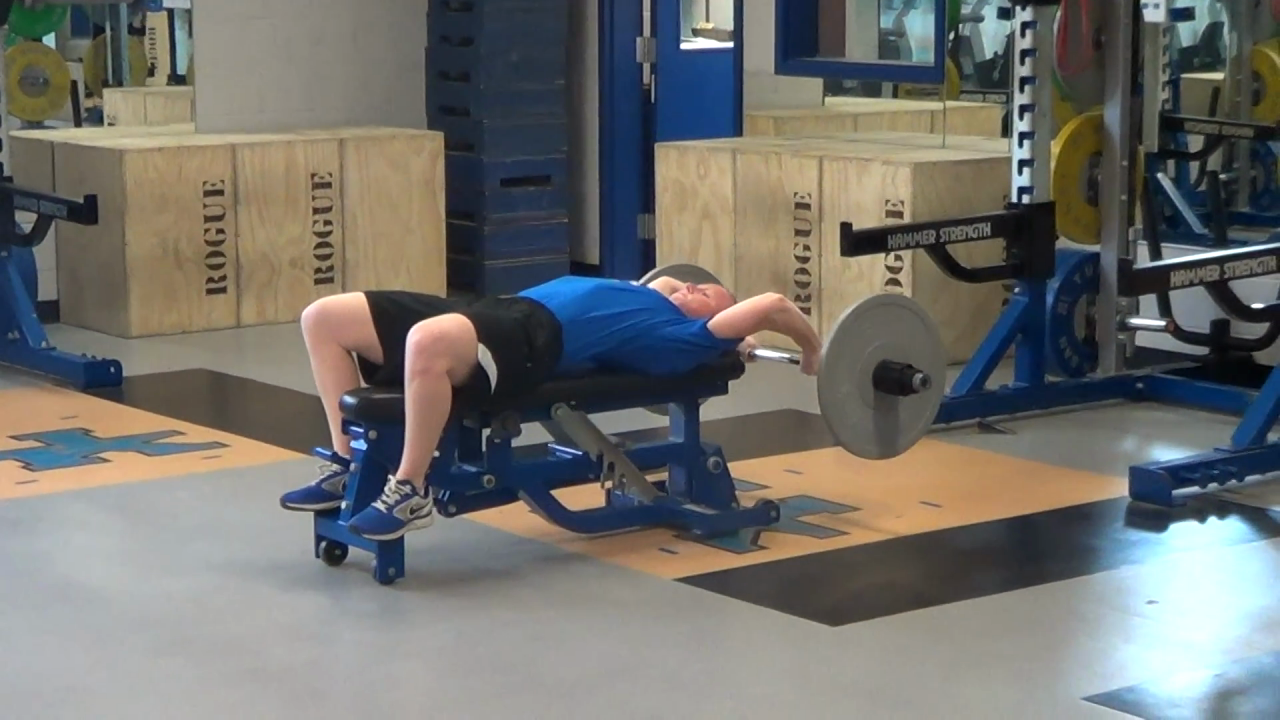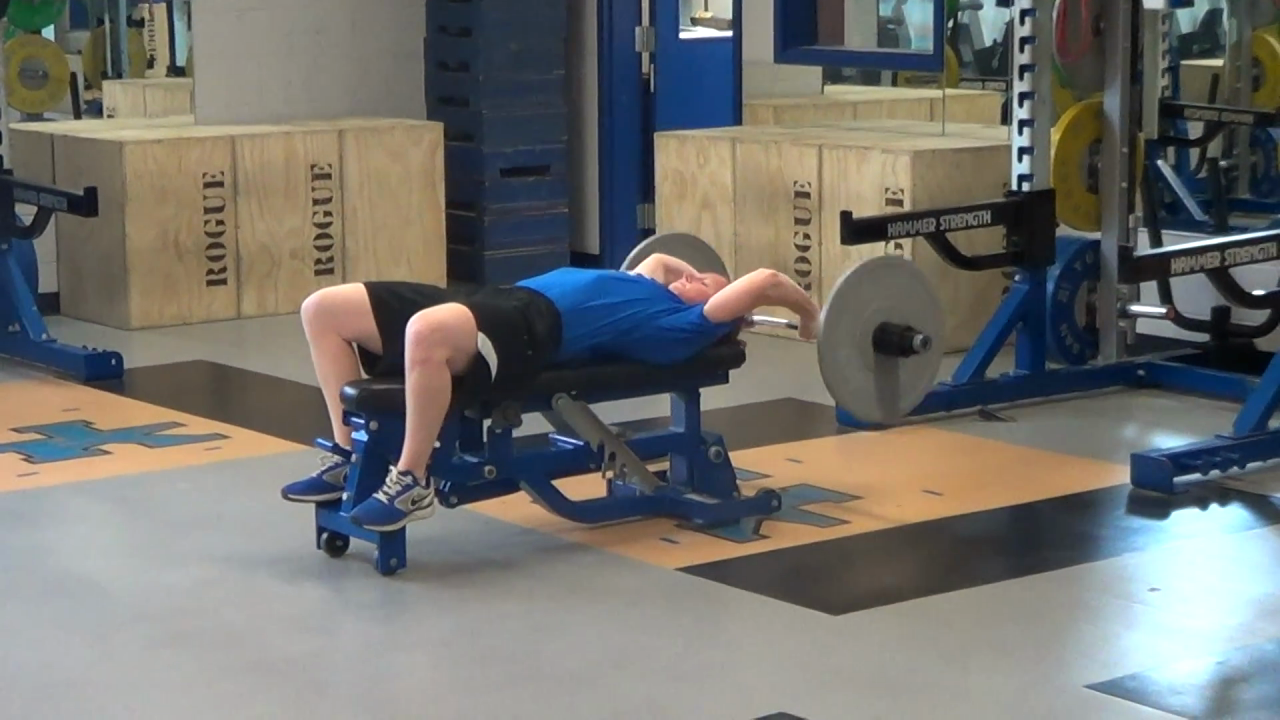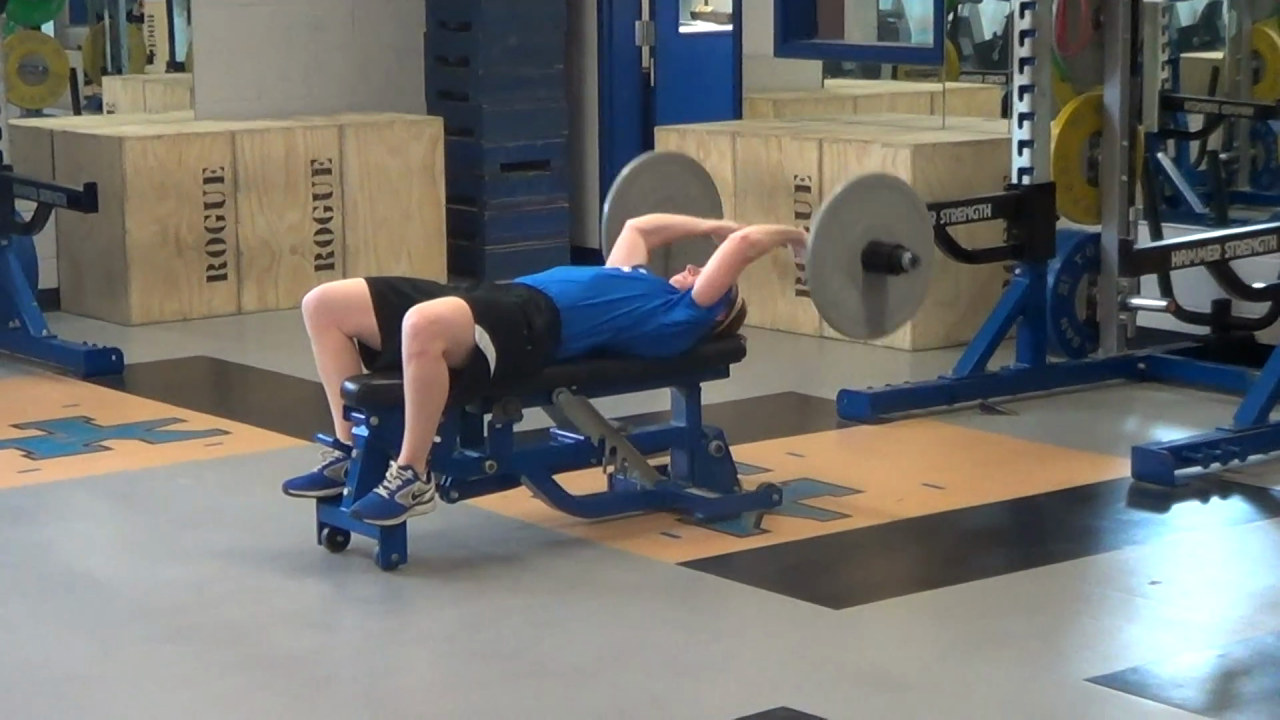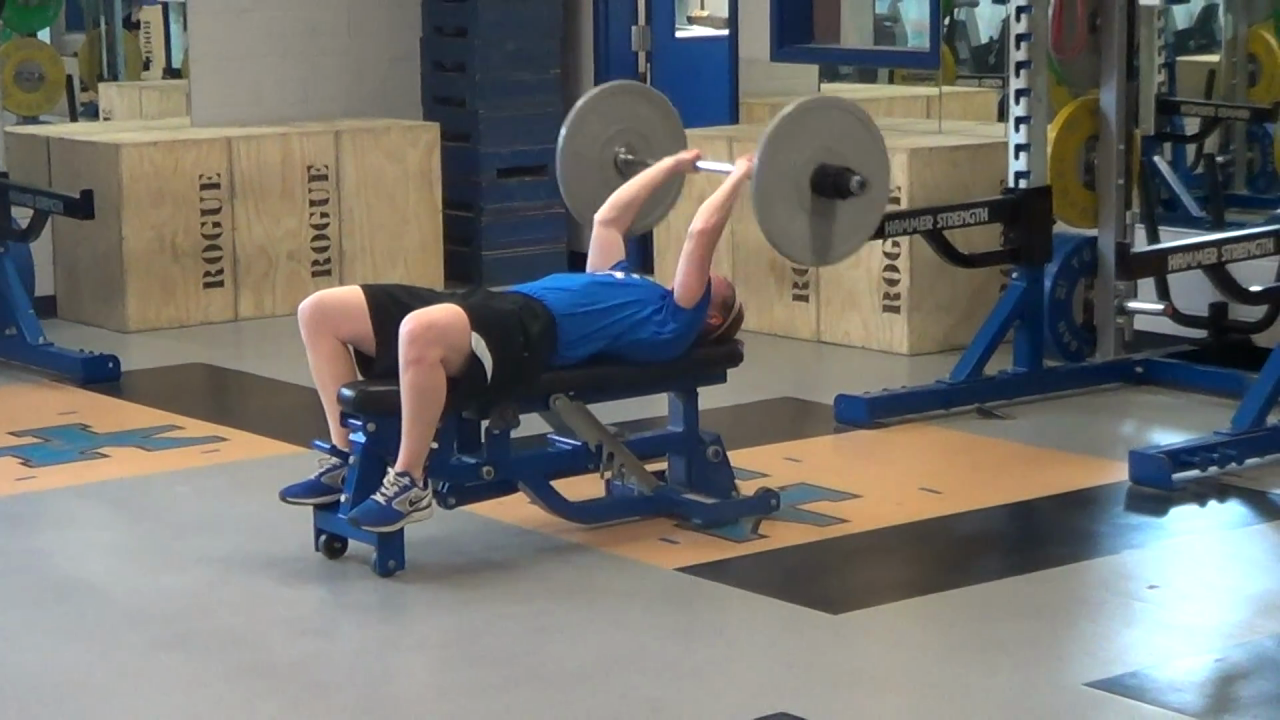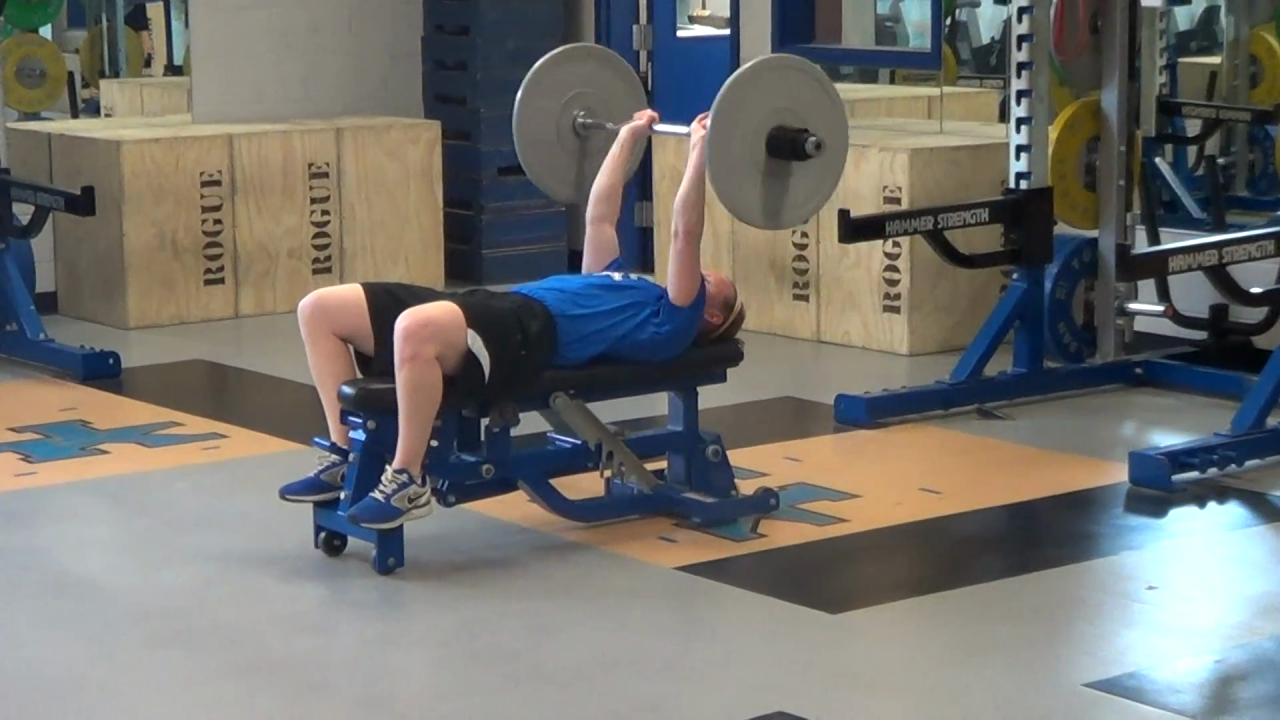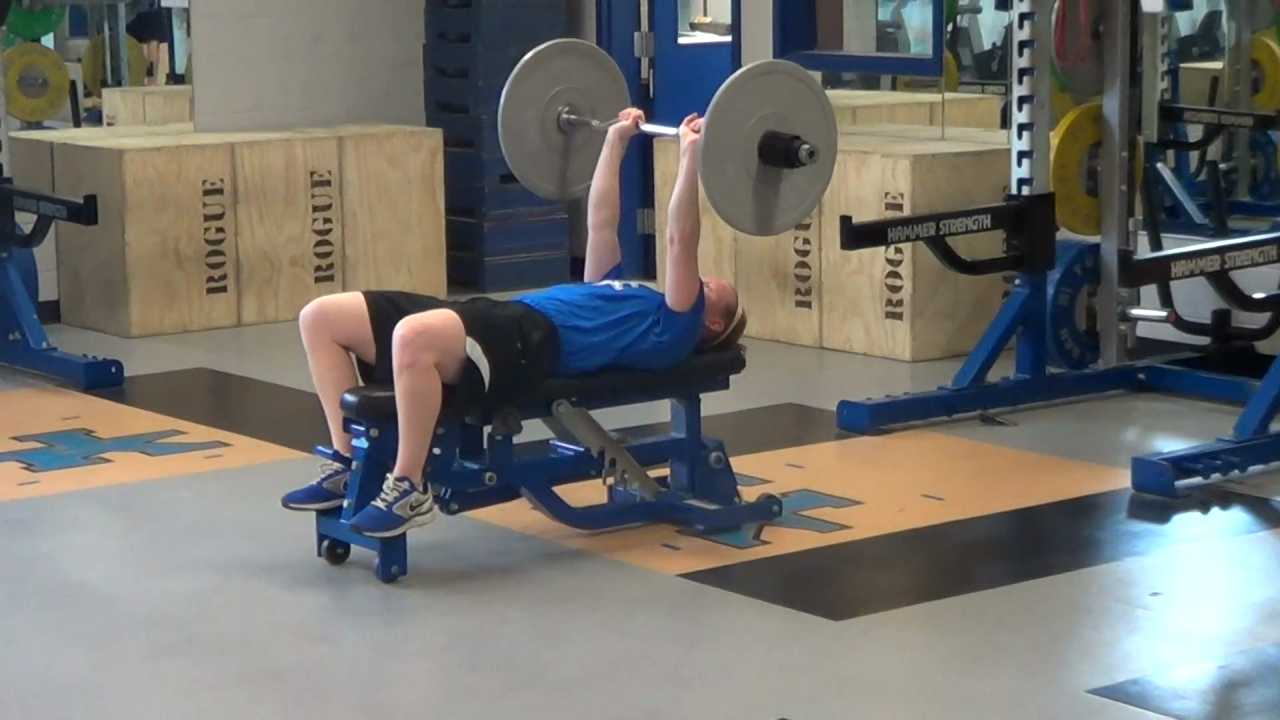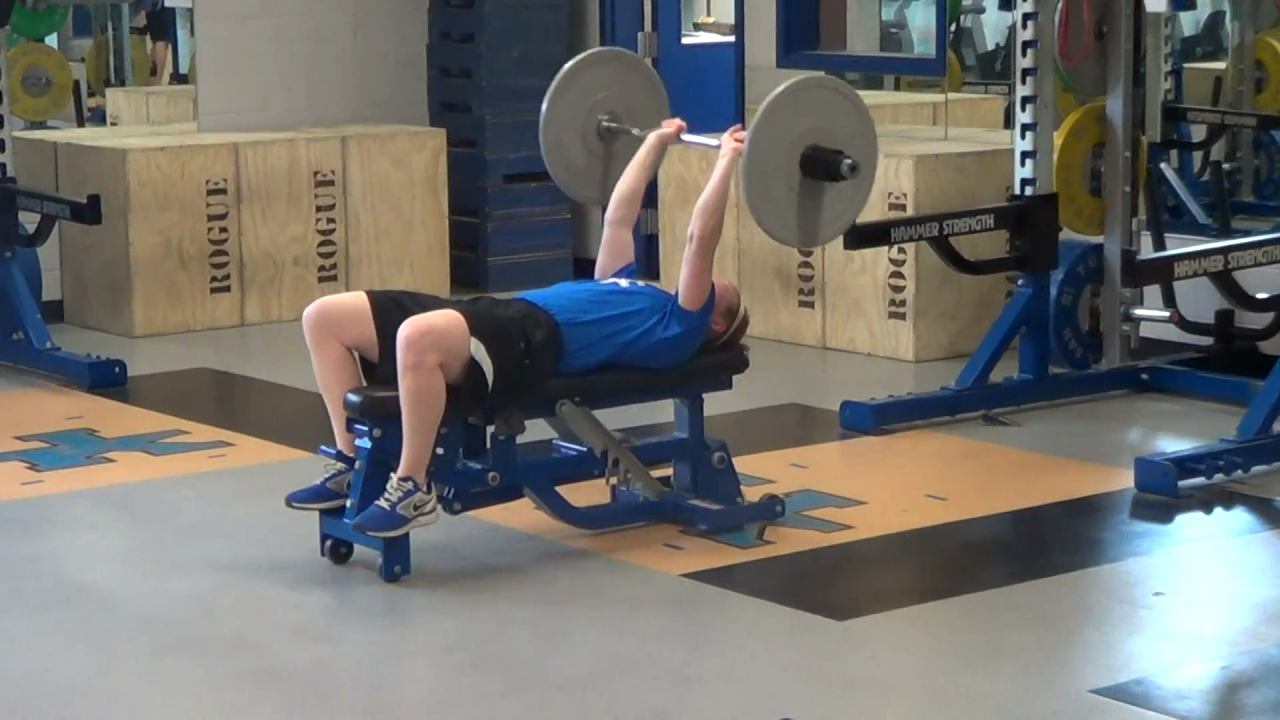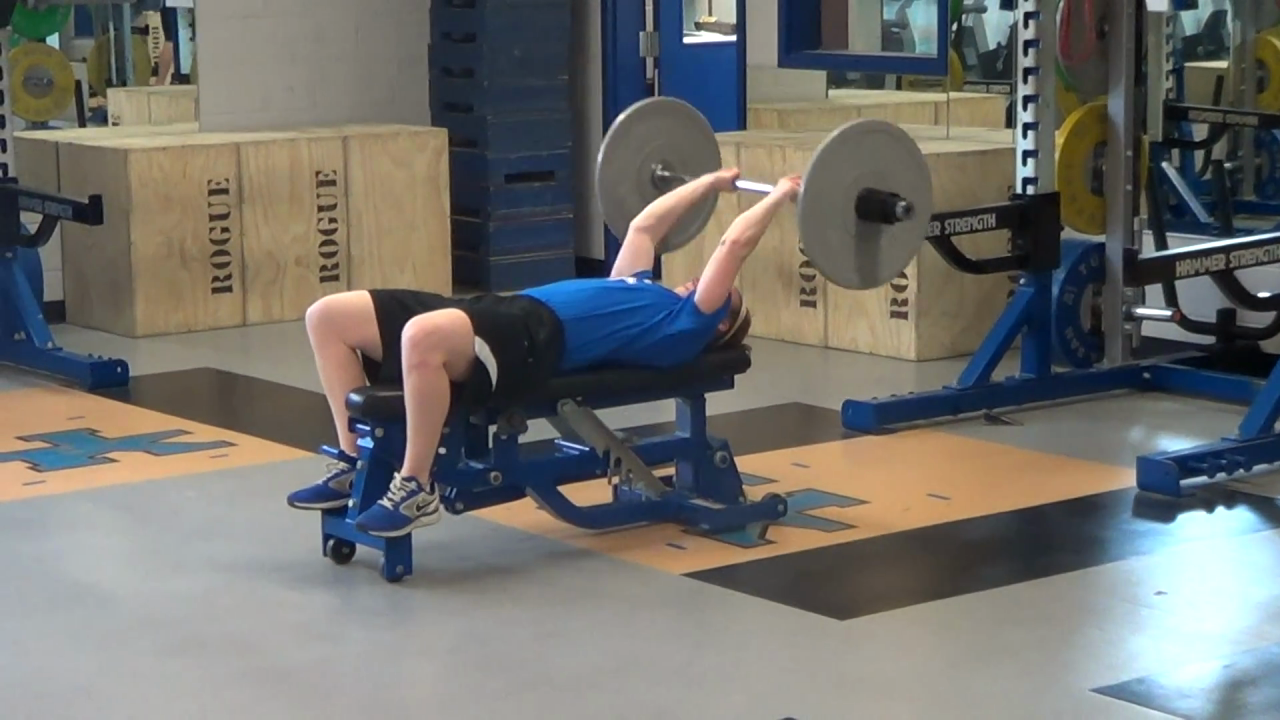
dt=0.3s
person 1, frame 1
left shoulder: (685, 337)
right shoulder: (655, 309)
left elbow: (770, 304)
right elbow: (664, 282)
left wrist: (812, 347)
left hip: (537, 336)
right hip: (499, 311)
left knee: (428, 341)
right knee: (323, 317)
left ankle: (409, 490)
right ankle: (347, 465)
person 1, frame 2
left shoulder: (682, 326)
right shoulder: (651, 298)
left elbow: (764, 280)
right elbow: (660, 261)
left wrist: (809, 312)
left hip: (535, 325)
right hip: (501, 300)
left knee: (426, 331)
right knee: (323, 309)
left ankle: (411, 481)
right ankle: (349, 456)
person 1, frame 3
left shoulder: (684, 317)
right shoulder: (642, 287)
left elbow: (741, 247)
right elbow: (638, 228)
left wrist: (788, 233)
right wrist: (718, 225)
left hip: (537, 323)
right hip: (500, 296)
left knee: (423, 322)
right knee: (324, 304)
left ankle: (411, 475)
right ankle: (350, 450)
person 1, frame 4
left shoulder: (674, 326)
right shoulder: (624, 283)
left elbow: (700, 236)
right elbow: (607, 218)
left wrist: (741, 176)
right wrist: (672, 164)
left hip: (529, 332)
right hip: (493, 306)
left knee: (420, 332)
right knee: (319, 311)
left ankle: (409, 485)
right ankle: (346, 461)
person 1, frame 5
left shoulder: (673, 323)
right shoulder: (625, 288)
left elbow: (686, 235)
right elbow: (600, 219)
left wrist: (700, 152)
right wrist: (628, 139)
left hip: (530, 332)
right hip: (494, 307)
left knee: (416, 330)
right knee: (319, 308)
left ankle: (407, 482)
right ankle: (345, 457)
person 1, frame 6
left shoulder: (672, 331)
right shoulder: (623, 294)
left elbow: (681, 242)
right elbow: (601, 224)
left wrist: (691, 154)
right wrist: (615, 140)
left hip: (529, 343)
right hip: (497, 315)
left knee: (414, 337)
right knee: (320, 317)
left ankle: (408, 489)
right ankle: (348, 464)
person 1, frame 7
left shoulder: (679, 330)
right shoulder: (628, 291)
left elbow: (701, 240)
right elbow: (617, 218)
left wrist: (727, 160)
right wrist: (655, 143)
left hip: (534, 340)
right hip: (499, 314)
left knee: (418, 339)
right knee: (323, 317)
left ankle: (413, 490)
right ankle: (351, 465)
person 1, frame 8
left shoulder: (686, 326)
right shoulder: (640, 291)
left elbow: (734, 245)
right elbow: (644, 226)
left wrist: (782, 193)
right wrist: (711, 181)
left hip: (536, 336)
right hip: (506, 310)
left knee: (422, 336)
right knee: (327, 316)
left ankle: (416, 489)
right ankle: (355, 463)
